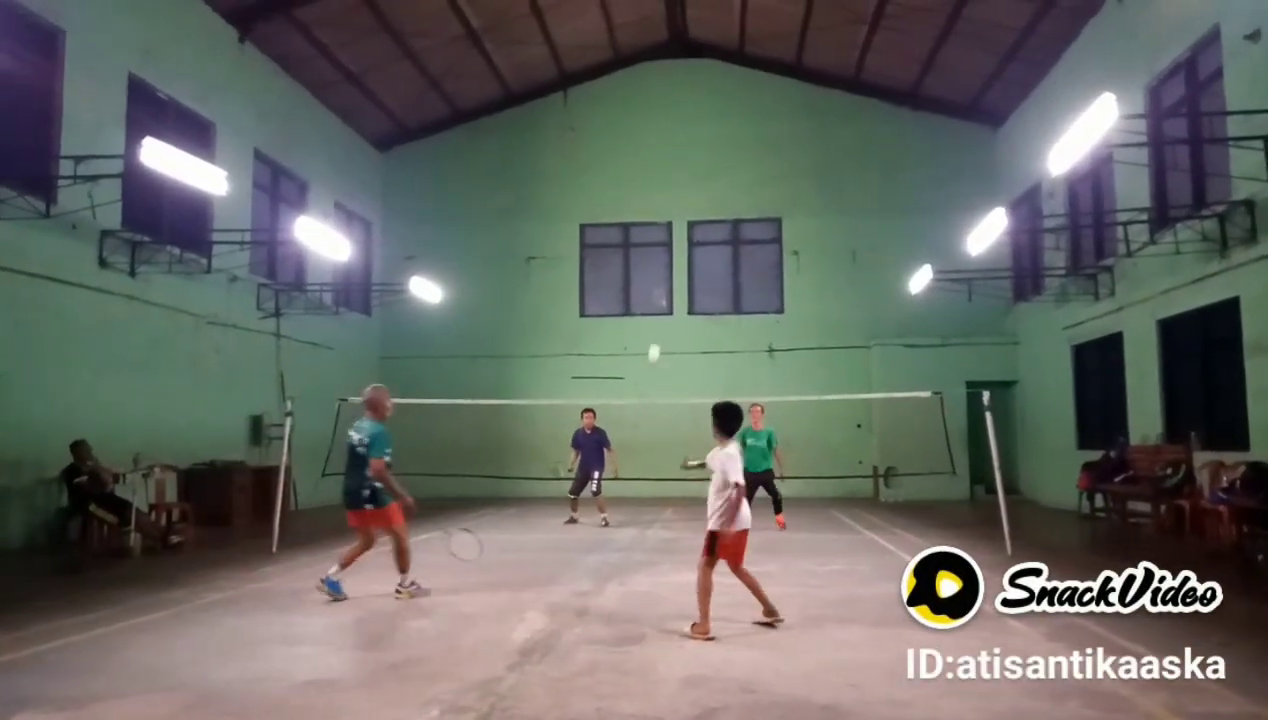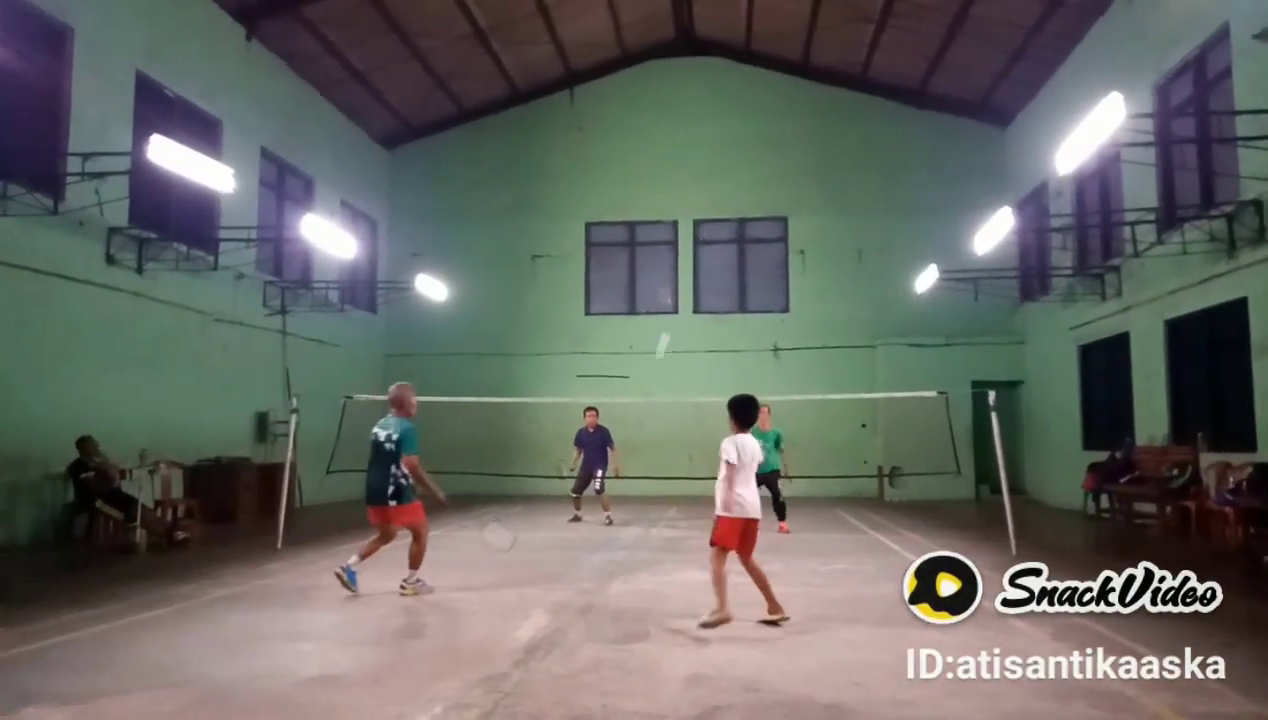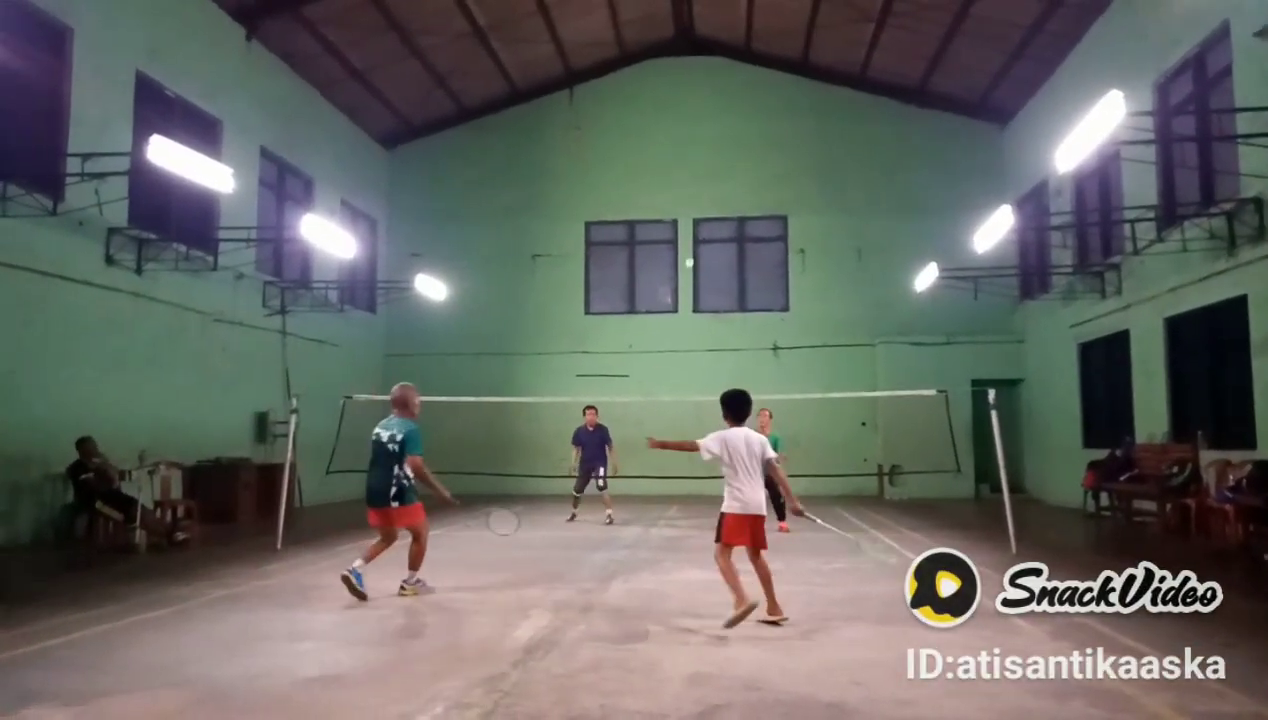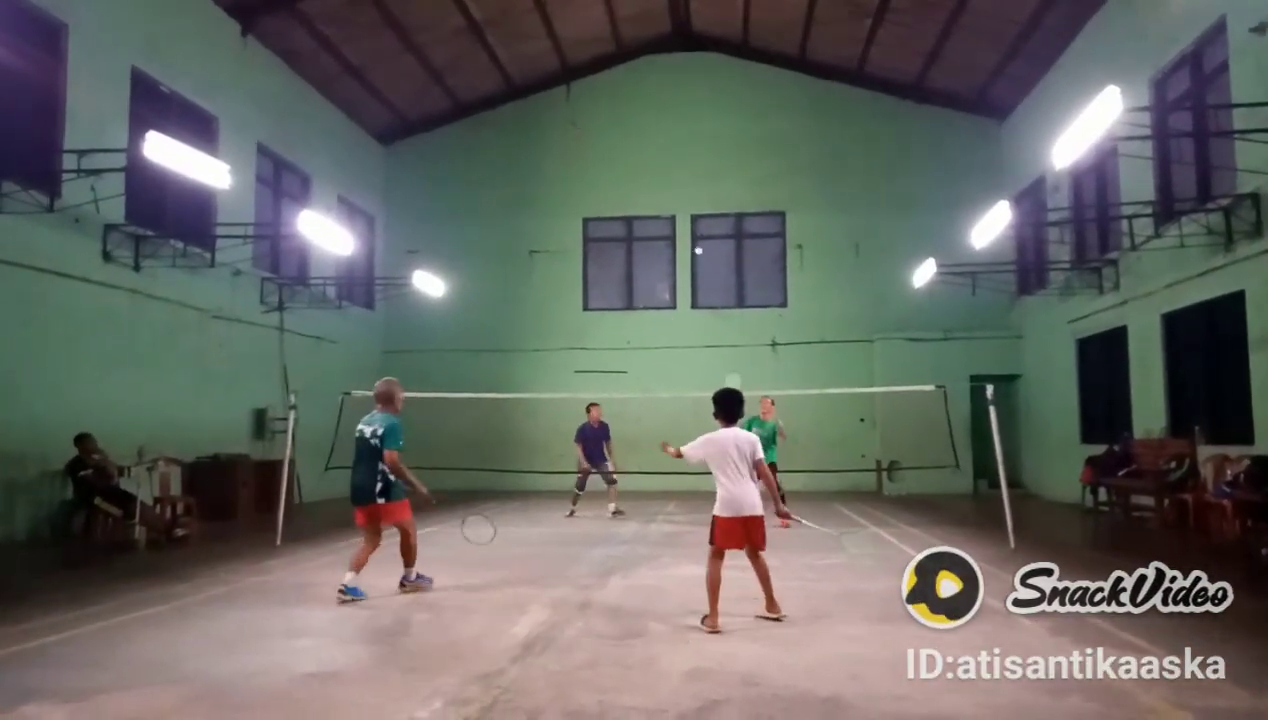
dt=0.2s
person 1, frame 1
left shoulder: (726, 455)
right shoulder: (730, 449)
left elbow: (739, 491)
left wrist: (730, 526)
right wrist: (695, 464)
left hip: (725, 521)
right hip: (738, 521)
left knee: (705, 567)
right knee: (737, 567)
left ankle: (703, 625)
right ankle: (770, 611)
person 1, frame 2
left shoulder: (731, 442)
right shoulder: (754, 444)
left elbow: (731, 467)
left wrist: (727, 496)
left hip: (731, 510)
right hip: (751, 509)
left knee: (717, 557)
right knee: (746, 558)
left ankle: (721, 609)
right ankle: (775, 608)
person 1, frame 3
left shoulder: (721, 438)
right shoulder: (760, 439)
left elbow: (694, 445)
right elbow: (775, 469)
left wrist: (662, 444)
right wrist: (792, 500)
left hip: (736, 505)
right hip: (758, 505)
left knee: (722, 554)
right knee: (756, 555)
left ankle: (742, 600)
right ankle: (774, 609)
person 1, frame 4
left shoulder: (709, 440)
right shoulder: (751, 439)
left elbow: (679, 453)
right elbow: (764, 472)
left wrist: (667, 448)
right wrist: (778, 503)
left hip: (726, 506)
right hip: (753, 506)
left knee: (715, 559)
right knee: (755, 555)
left ankle: (712, 617)
right ankle: (772, 606)
person 2, frame 1
left shoulder: (357, 428)
right shoulder: (378, 432)
right elbow: (378, 470)
right wrist: (401, 495)
left hip: (354, 495)
right hip: (374, 496)
left knee: (366, 541)
right knee: (401, 536)
left ankle: (331, 578)
right ankle: (405, 585)
person 2, frame 2
left shoulder: (379, 426)
right shoulder: (406, 429)
right elbow: (411, 466)
right wrist: (435, 491)
left hip: (375, 491)
right hip: (397, 492)
left knee: (385, 535)
right knee: (420, 531)
left ankle: (349, 566)
right ankle: (411, 581)
person 2, frame 3
left shoulder: (381, 427)
right shoulder: (410, 429)
right elbow: (416, 466)
right wrist: (440, 490)
left hip: (375, 492)
right hip: (397, 493)
left knee: (387, 537)
right knee: (420, 534)
left ankle: (355, 569)
right ankle: (410, 582)
person 2, frame 4
left shoulder: (364, 422)
right shoulder: (391, 424)
right elbow: (391, 461)
right wrist: (417, 486)
left hip: (359, 490)
right hip: (383, 490)
left knee: (372, 539)
right knee: (408, 530)
left ankle: (348, 585)
right ankle: (409, 578)
